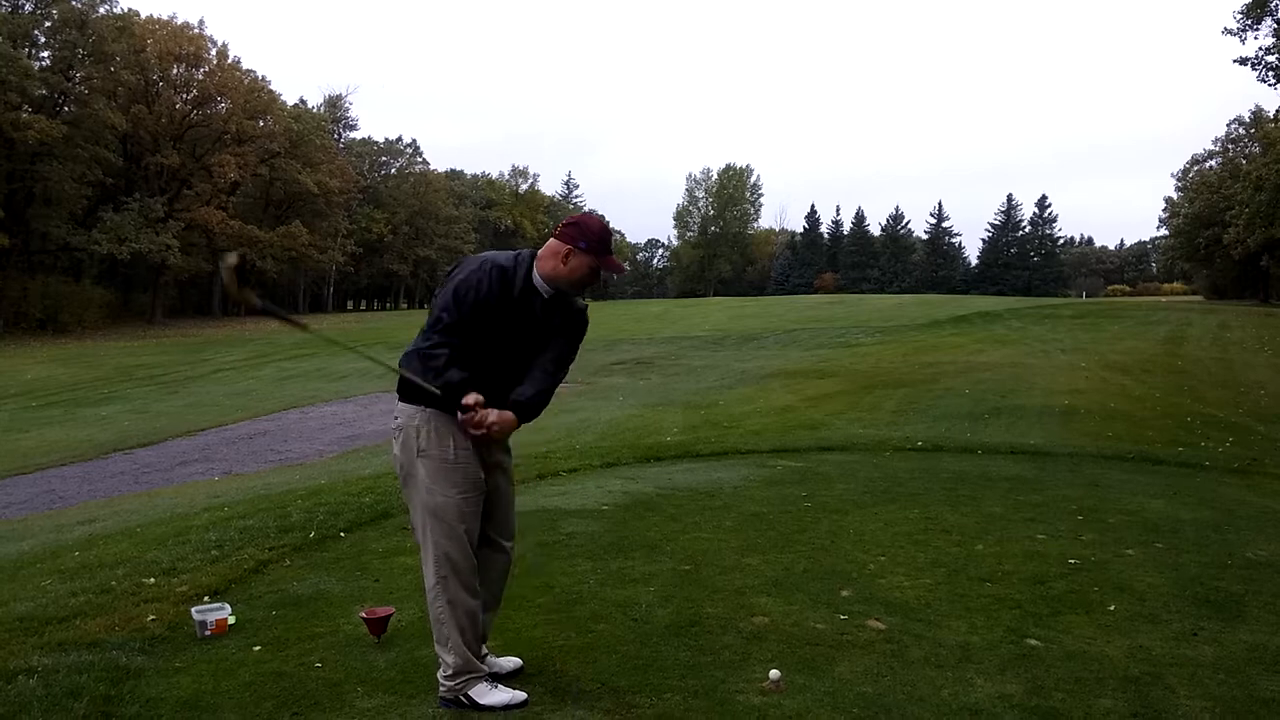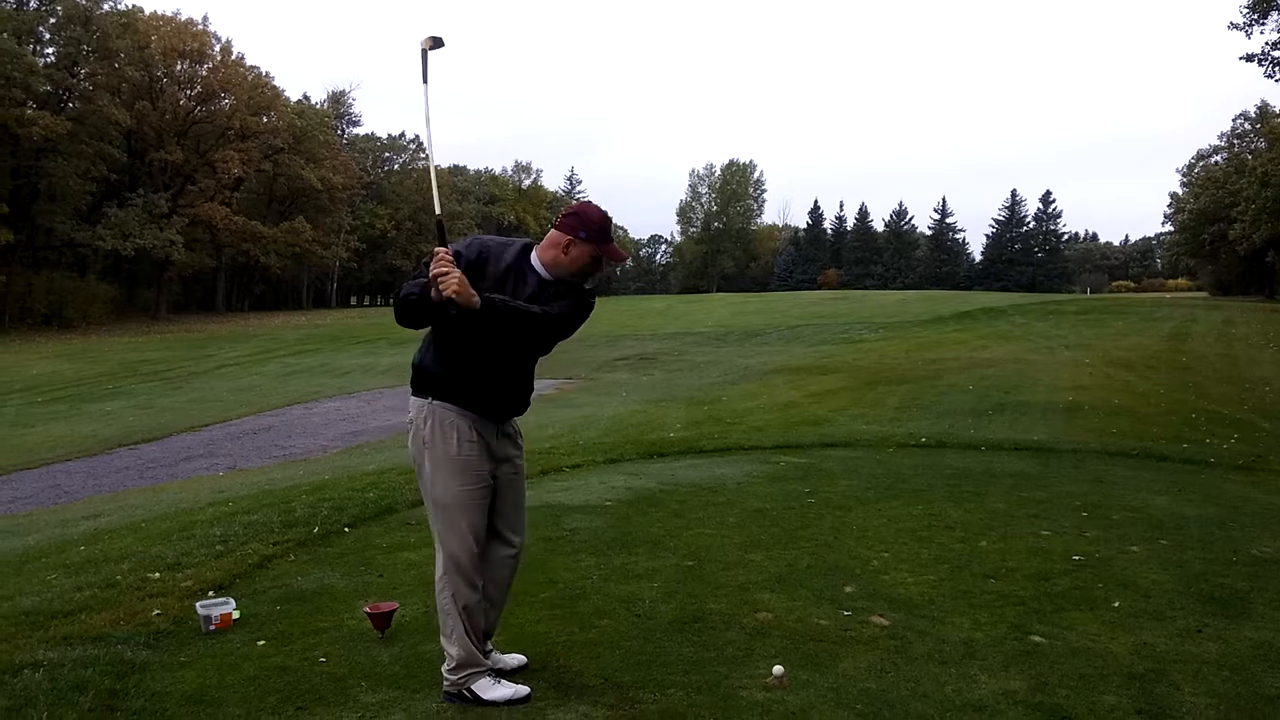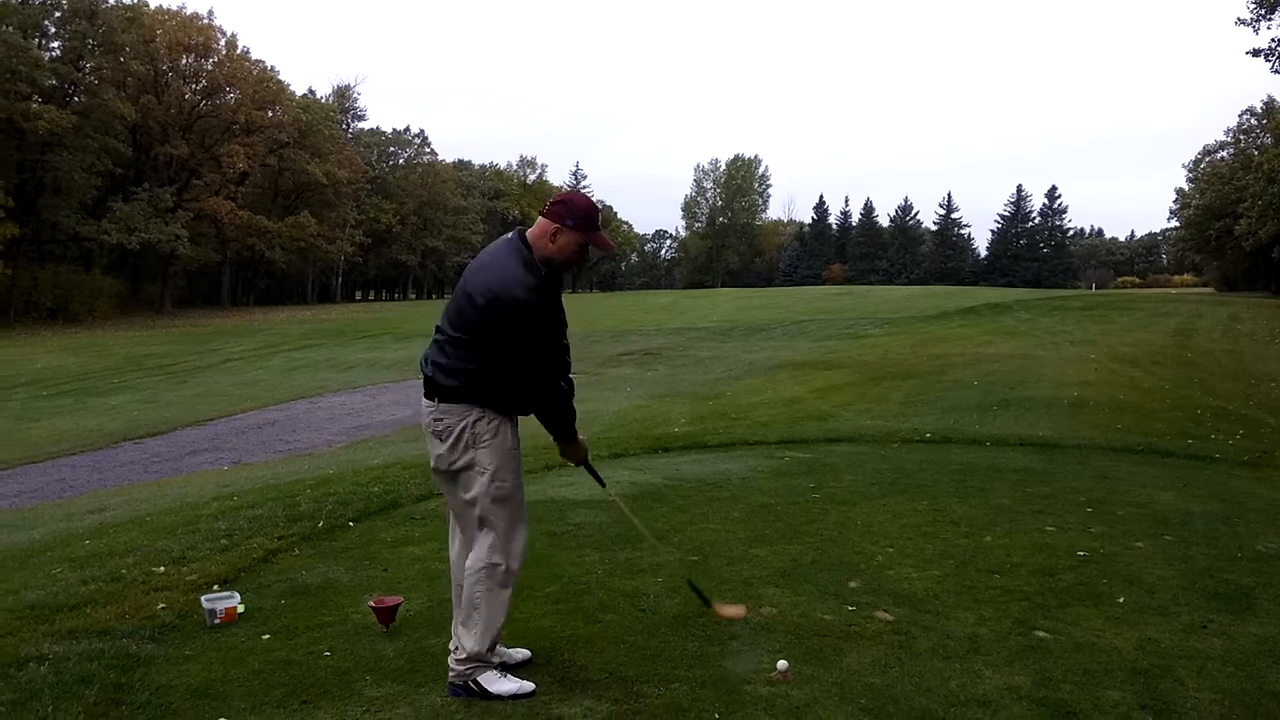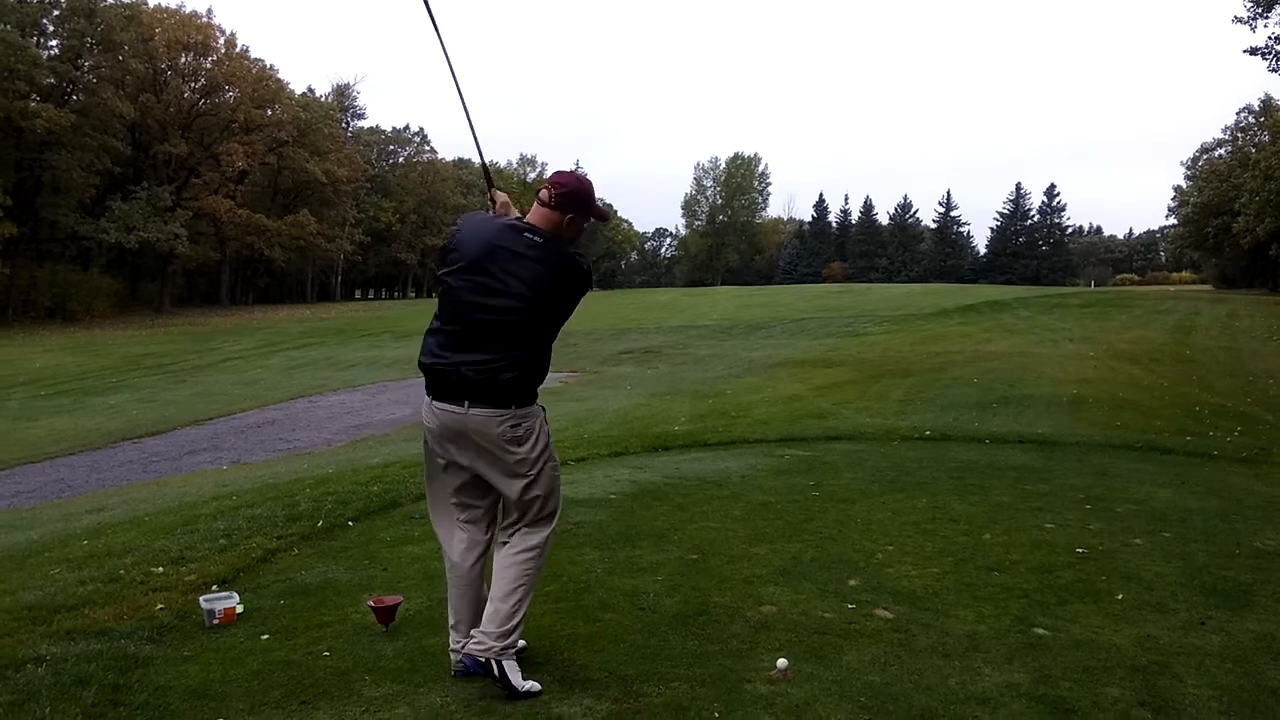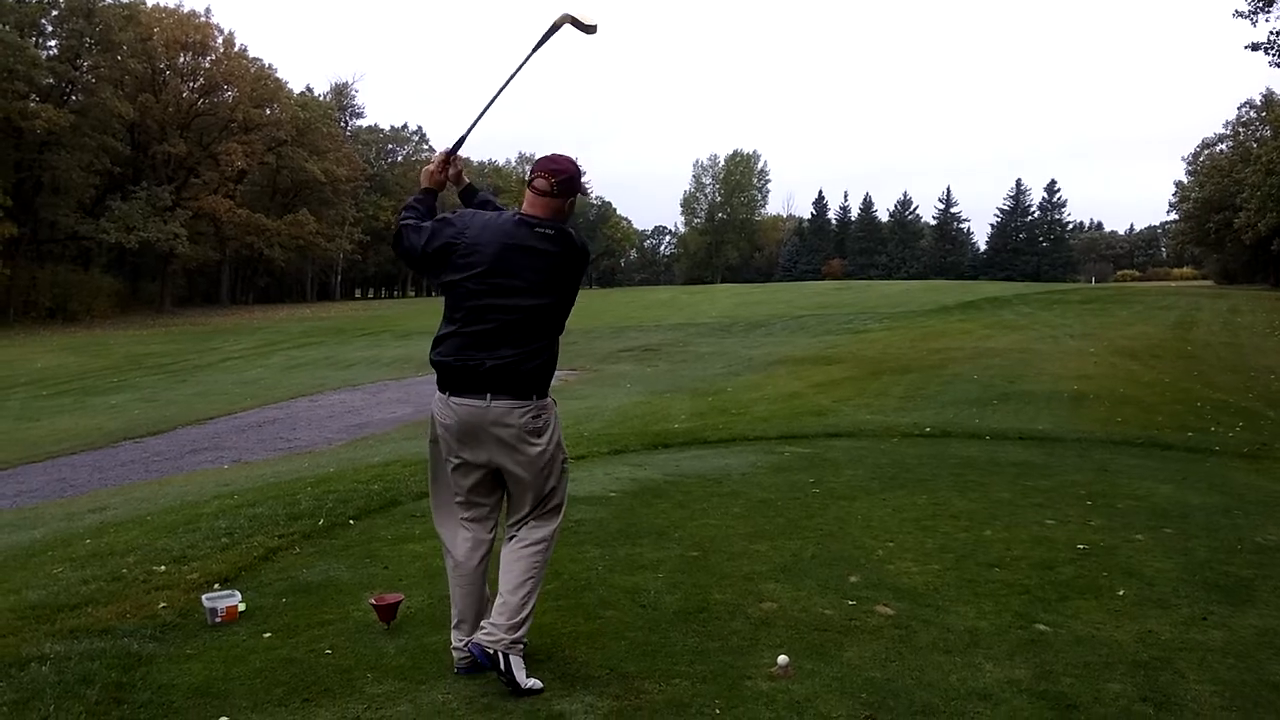
dt=0.3s
person 1, frame 1
left shoulder: (570, 315)
right shoulder: (489, 273)
left elbow: (545, 374)
right elbow: (440, 340)
left wrist: (511, 414)
right wrist: (464, 395)
left hip: (489, 427)
right hip: (433, 419)
left knee: (495, 547)
right knee: (453, 552)
left ankle: (470, 654)
right ankle: (460, 680)
person 1, frame 2
left shoulder: (574, 298)
right shoulder: (482, 255)
left elbow: (531, 324)
right elbow: (407, 309)
left wrist: (475, 302)
right wrist: (435, 292)
left hip: (499, 421)
right hip: (445, 414)
left knee: (505, 543)
right knee: (461, 547)
left ankle: (476, 648)
right ankle: (464, 674)
person 1, frame 3
left shoulder: (516, 251)
right shoulder: (519, 293)
left elbow: (551, 354)
right elbow: (538, 377)
right wrist: (567, 434)
left hip: (457, 406)
right hip: (472, 415)
left knee: (477, 531)
right knee: (497, 536)
left ankle: (474, 644)
right ankle: (471, 666)
person 1, frame 4
left shoulder: (472, 230)
right shoulder: (571, 271)
left wrist: (505, 217)
right wrist: (513, 218)
left hip: (441, 404)
right hip: (504, 414)
left knee: (464, 525)
right knee: (530, 524)
left ankle: (466, 644)
right ankle: (492, 646)
person 1, frame 5
left shoulder: (467, 230)
right shoulder: (573, 254)
left elbow: (407, 242)
left wrist: (428, 190)
right wrist: (467, 189)
left hip: (455, 401)
right hip: (522, 408)
left knee: (465, 525)
right knee: (533, 524)
left ankle: (467, 644)
right ankle: (500, 638)
